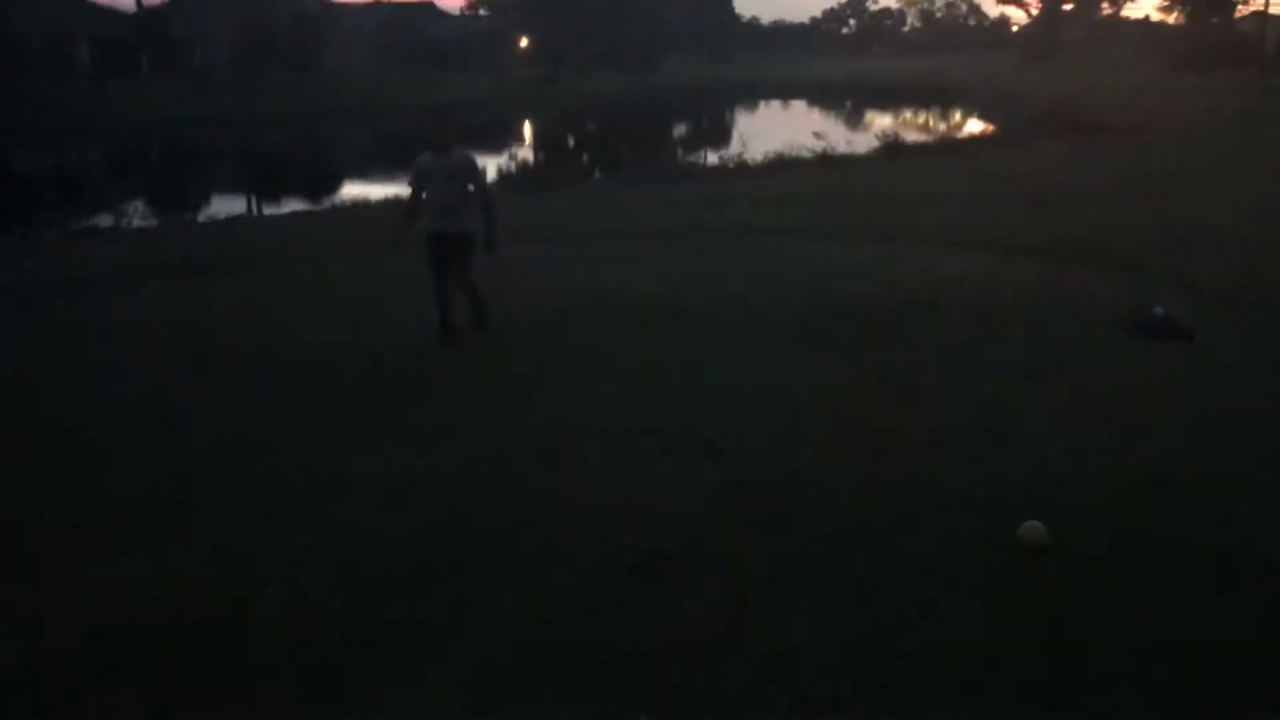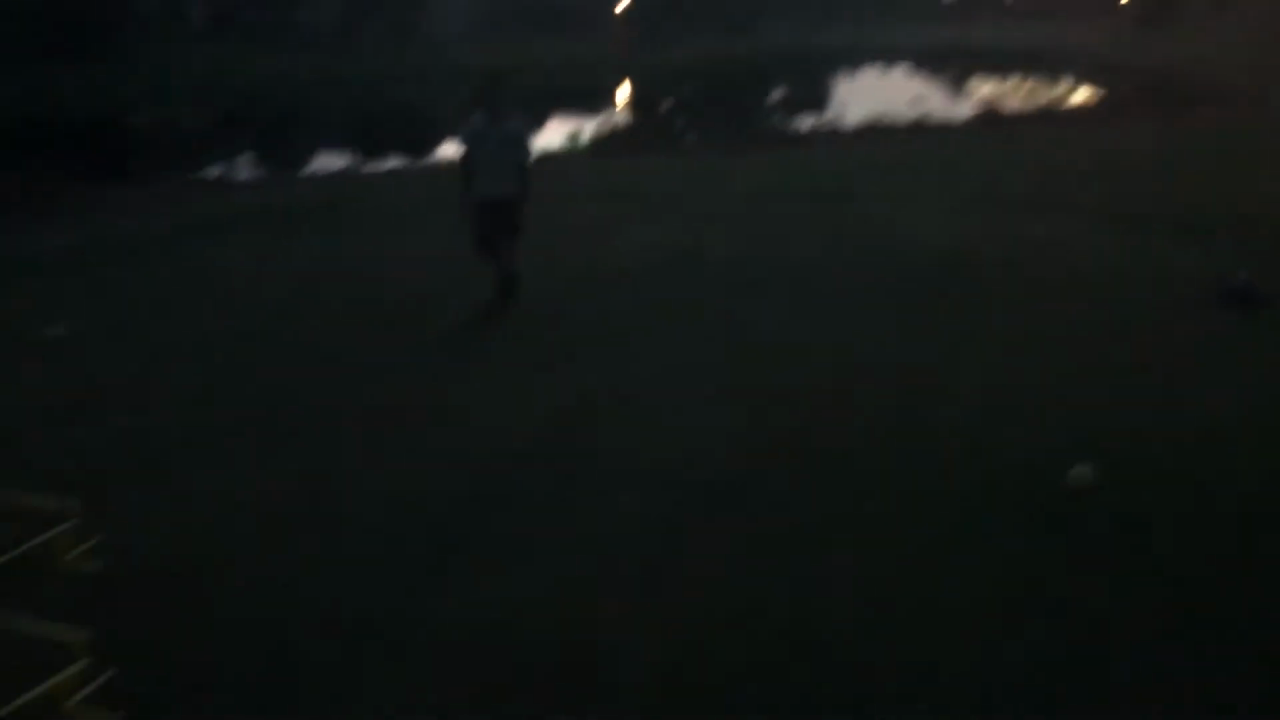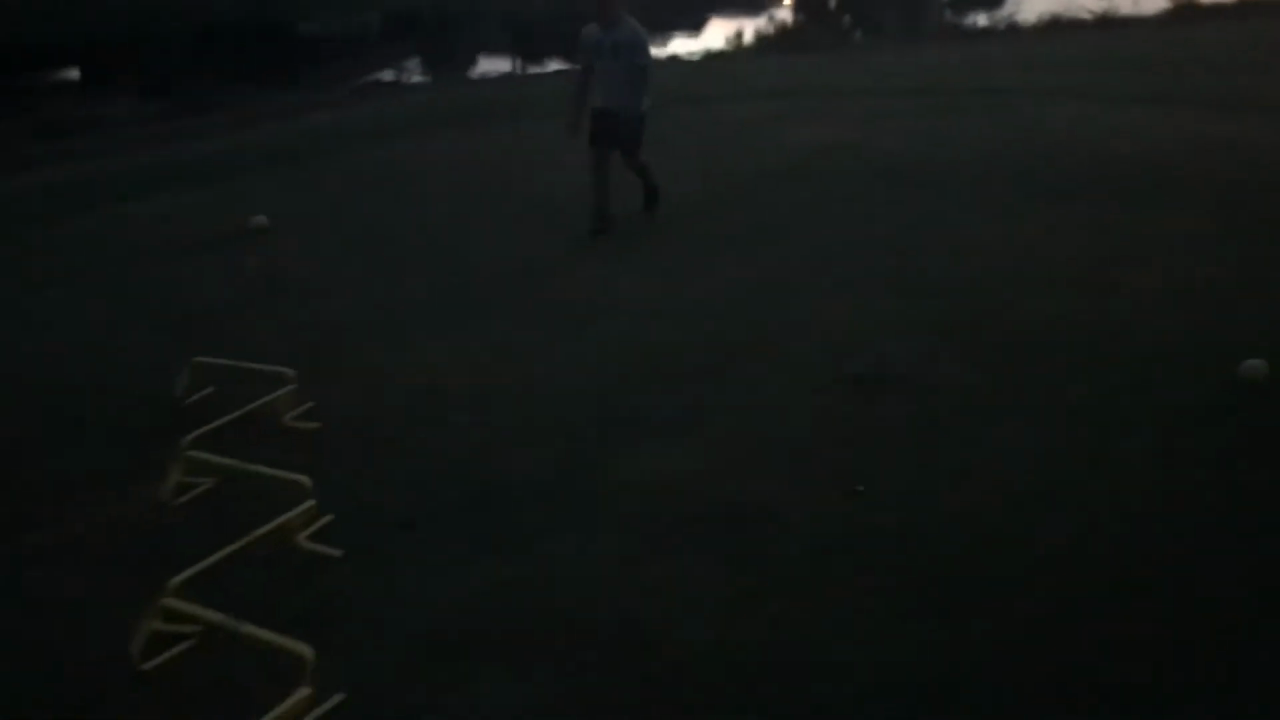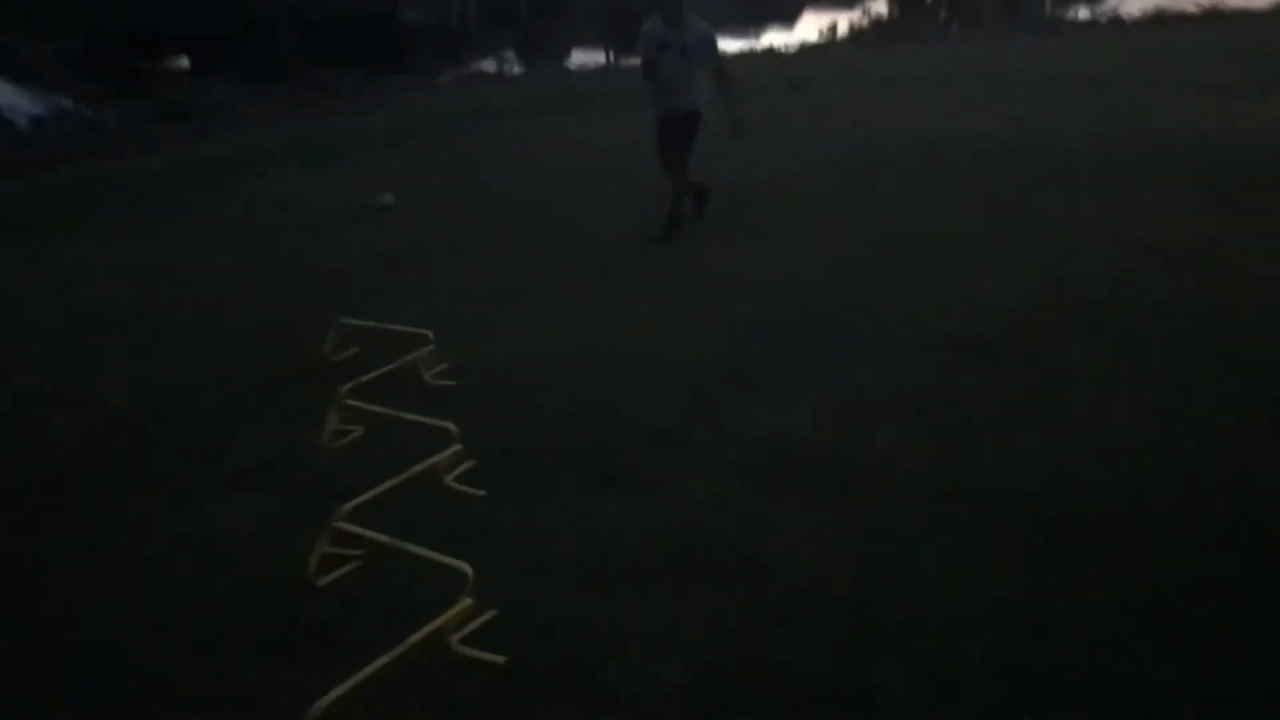
dt=0.5s
person 1, frame 1
left shoulder: (463, 161)
right shoulder: (423, 163)
left elbow: (482, 195)
right elbow: (415, 198)
left wrist: (489, 232)
right wrist: (406, 229)
left hip: (461, 228)
right hip: (435, 229)
left knee: (461, 277)
right knee: (439, 280)
left ankle: (478, 305)
right ankle: (447, 327)
person 1, frame 2
left shoulder: (516, 128)
right shoulder: (476, 124)
left elbow: (522, 168)
right elbow: (468, 161)
left wrist: (521, 204)
right wrist: (466, 194)
left hip: (509, 196)
right hip: (482, 196)
left knee: (506, 244)
right knee: (483, 246)
left ankle: (506, 291)
right ankle: (507, 277)
person 1, frame 3
left shoulder: (634, 32)
right shoulder: (590, 34)
left elbow: (642, 76)
right elbow: (585, 73)
left wrist: (634, 111)
right wrist: (577, 112)
left hip: (629, 107)
right hip: (601, 106)
left knee: (631, 159)
right knee: (599, 160)
left ankle: (650, 187)
right ankle: (601, 215)
person 1, frame 4
left shoulder: (700, 32)
right shoulder: (651, 30)
left elbow: (718, 72)
right elbow: (648, 72)
left wrist: (733, 110)
right wrist: (660, 98)
left hip: (689, 105)
right hip: (665, 105)
left knee: (678, 159)
right knee: (667, 159)
left ankle: (674, 218)
right ankle: (697, 191)
